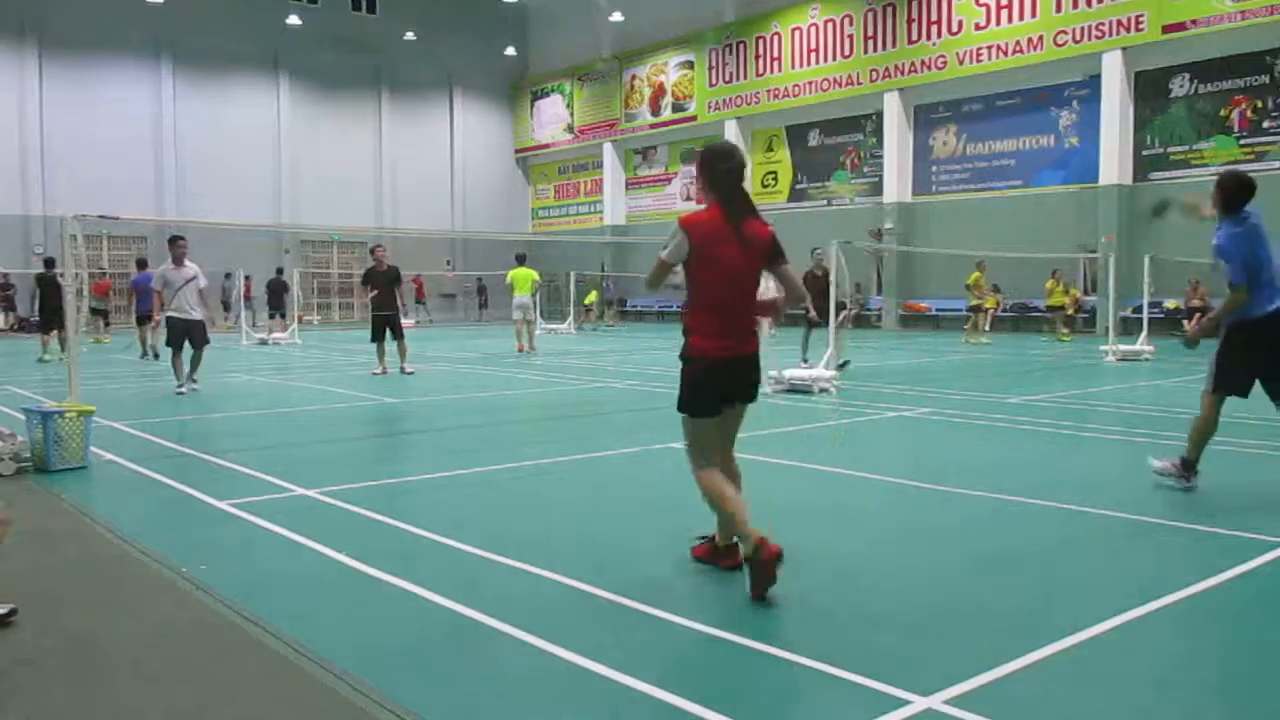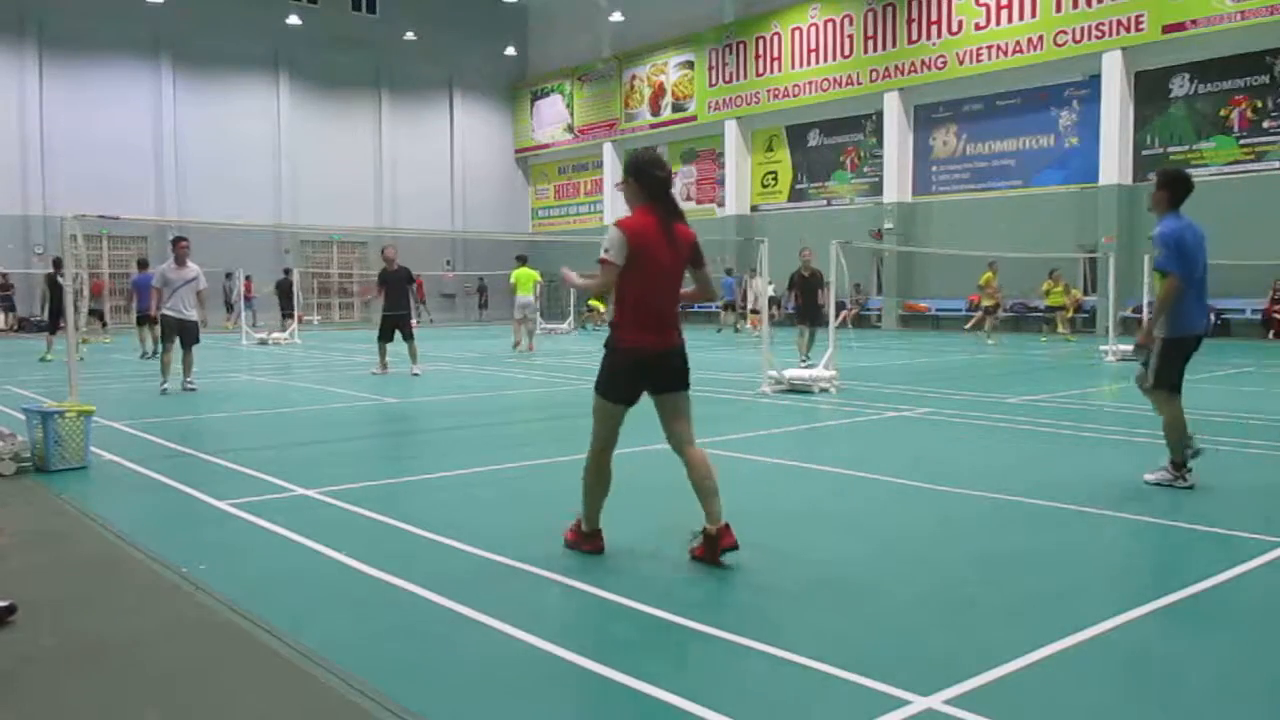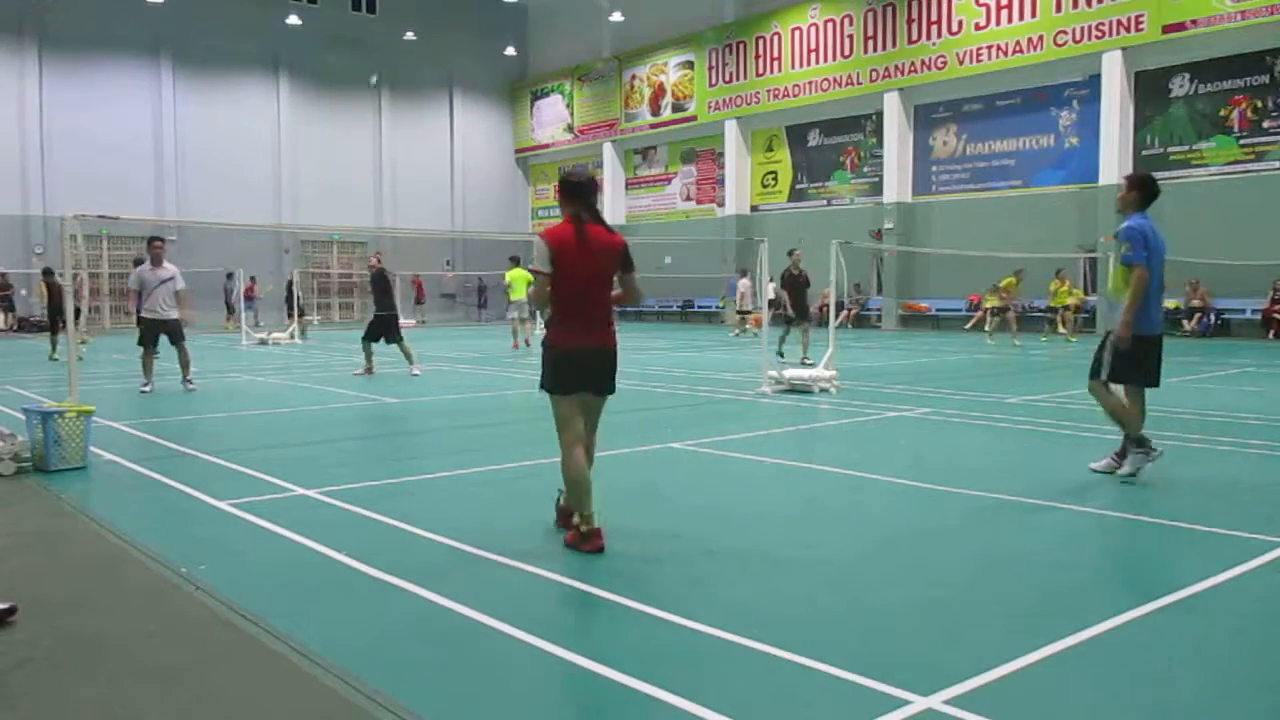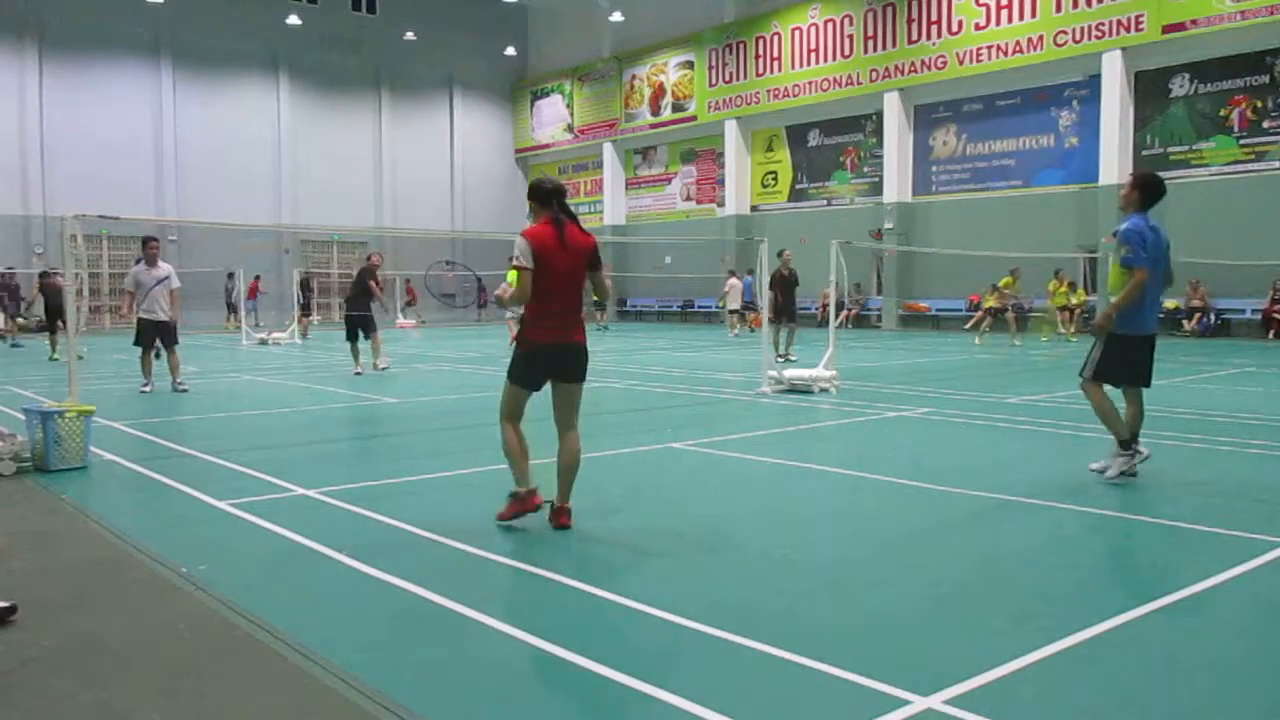
dt=0.5s
person 1, frame 1
left shoulder: (691, 226)
right shoulder: (761, 232)
left elbow: (652, 283)
right elbow: (798, 296)
left wrist: (662, 270)
left hip: (705, 358)
right hip: (745, 357)
left knee: (706, 465)
right knee: (722, 455)
left ankle: (757, 545)
right ankle: (724, 543)
person 1, frame 2
left shoulder: (623, 230)
right shoulder: (684, 233)
left elbow: (601, 290)
right elbow: (708, 292)
left wrist: (575, 279)
left hip: (628, 350)
right hip: (670, 349)
left knee: (602, 445)
right knee: (684, 441)
left ankle: (588, 531)
right ankle: (716, 528)
person 1, frame 3
left shoulder: (549, 239)
right shoulder: (615, 241)
left elbow: (539, 300)
right elbow: (634, 296)
left wrist: (549, 295)
left hip: (563, 349)
right hip: (603, 348)
left knee: (571, 440)
right knee: (587, 433)
left ankle: (587, 528)
right ankle: (571, 505)
person 1, frame 4
left shoulder: (530, 238)
right shoulder: (586, 241)
left elbow: (523, 295)
right elbow: (604, 293)
left wrist: (504, 296)
left hip: (535, 343)
right hip: (573, 343)
left knee: (509, 420)
right knee: (568, 426)
left ankle: (525, 491)
right ankle: (563, 507)
person 2, frame 1
left shoulder: (1225, 242)
right shoulder: (1250, 220)
left elbow: (1240, 296)
right elbow: (1216, 215)
left wrist: (1202, 328)
right wrist: (1200, 210)
left hip: (1247, 325)
left knee: (1212, 398)
left ankle: (1186, 467)
person 2, frame 2
left shoulder: (1166, 233)
right shoulder: (1192, 229)
left elbow: (1171, 283)
left wrist: (1148, 327)
left hip: (1173, 328)
right hip: (1193, 325)
left knee: (1166, 395)
right knee: (1147, 381)
left ankle: (1179, 470)
right ankle: (1183, 445)
person 2, frame 3
left shoulder: (1131, 229)
right shoulder: (1152, 231)
left elbow: (1141, 276)
left wrist: (1126, 321)
left hip: (1132, 326)
right hip: (1151, 326)
left knee: (1098, 384)
right knee: (1134, 390)
left ankle: (1141, 444)
right ankle: (1125, 456)
person 2, frame 4
left shoulder: (1129, 230)
right shoulder: (1158, 233)
left elbow: (1140, 277)
right elbow: (1167, 279)
left wrist: (1109, 310)
left hip: (1124, 325)
right hip: (1147, 326)
left knee: (1091, 382)
right knee: (1131, 391)
left ankle: (1128, 448)
right ankle: (1127, 452)
